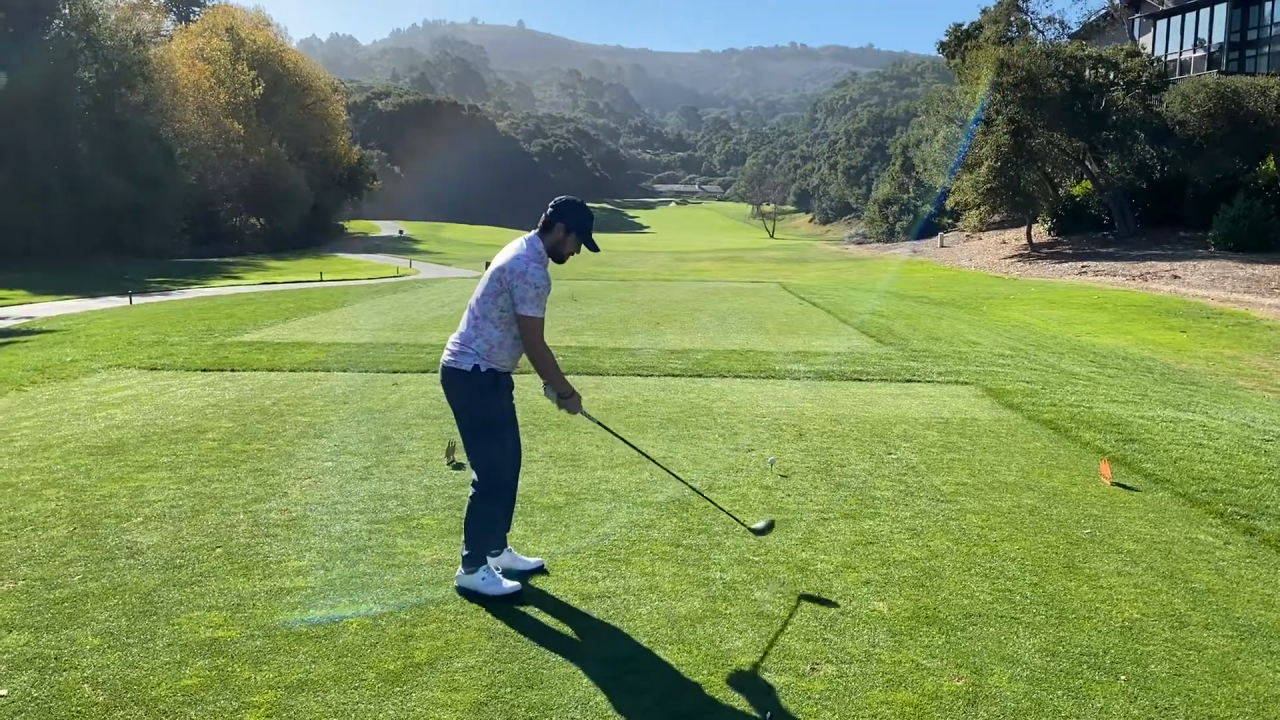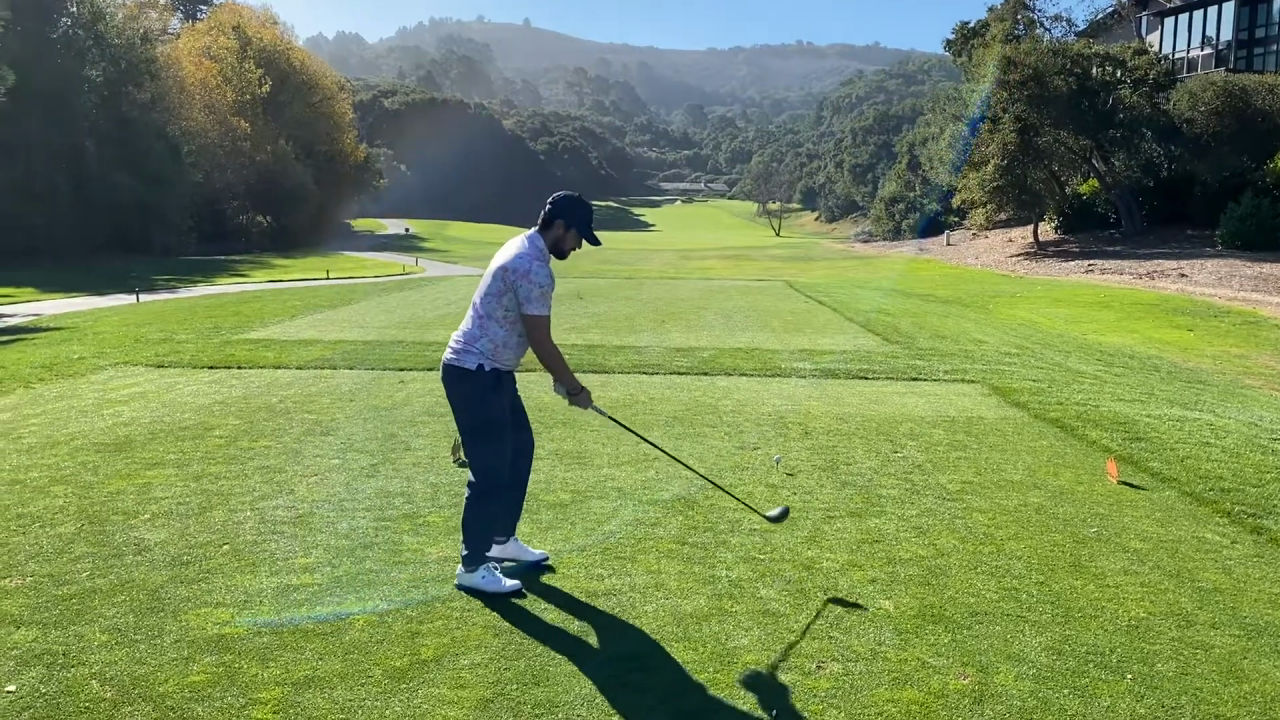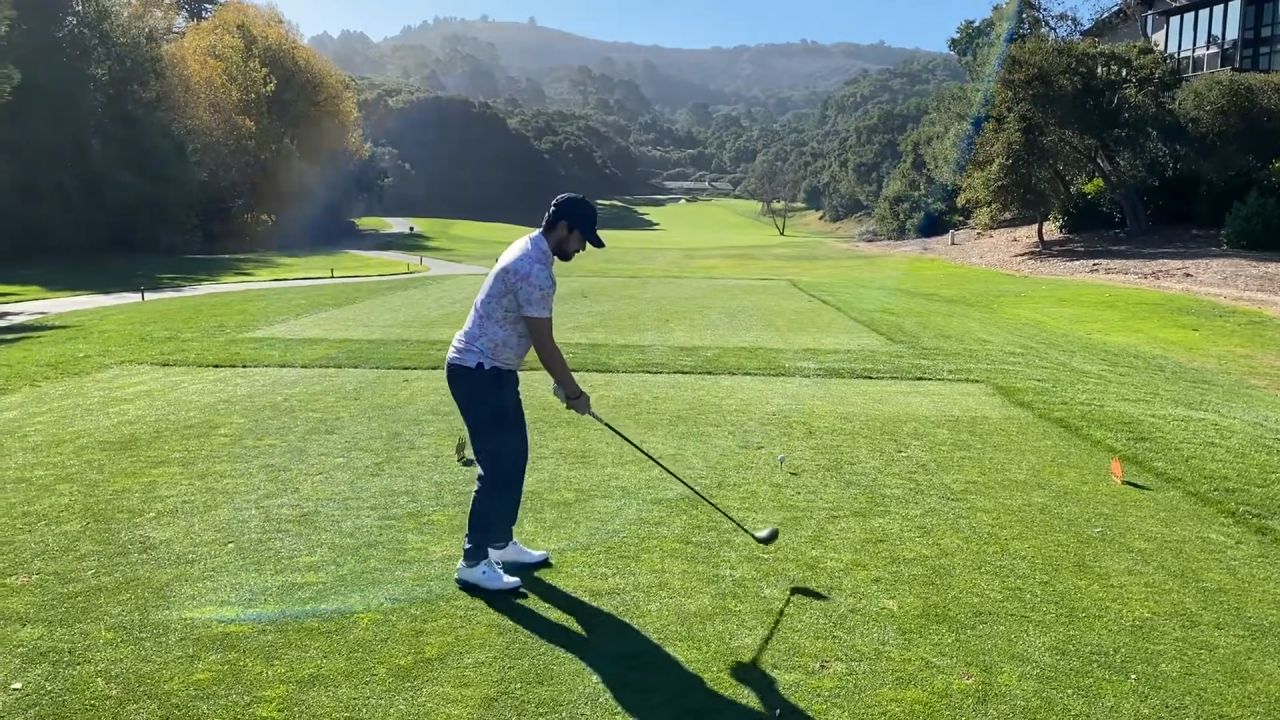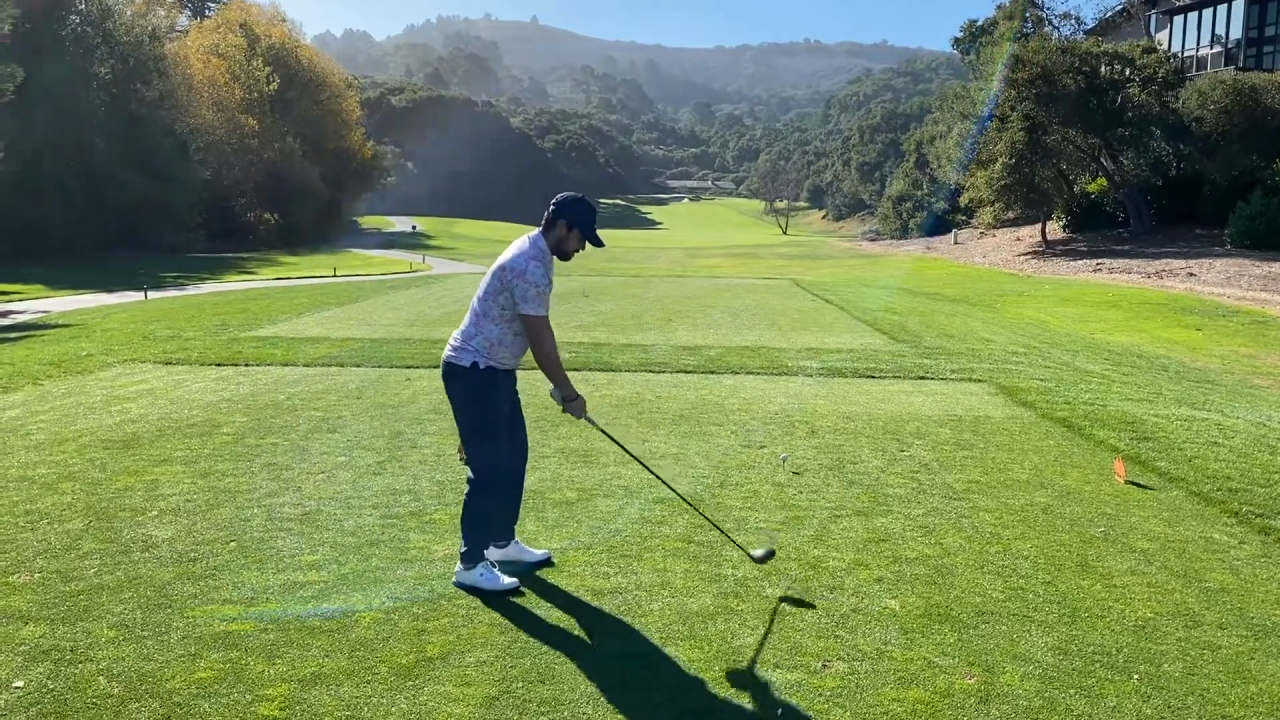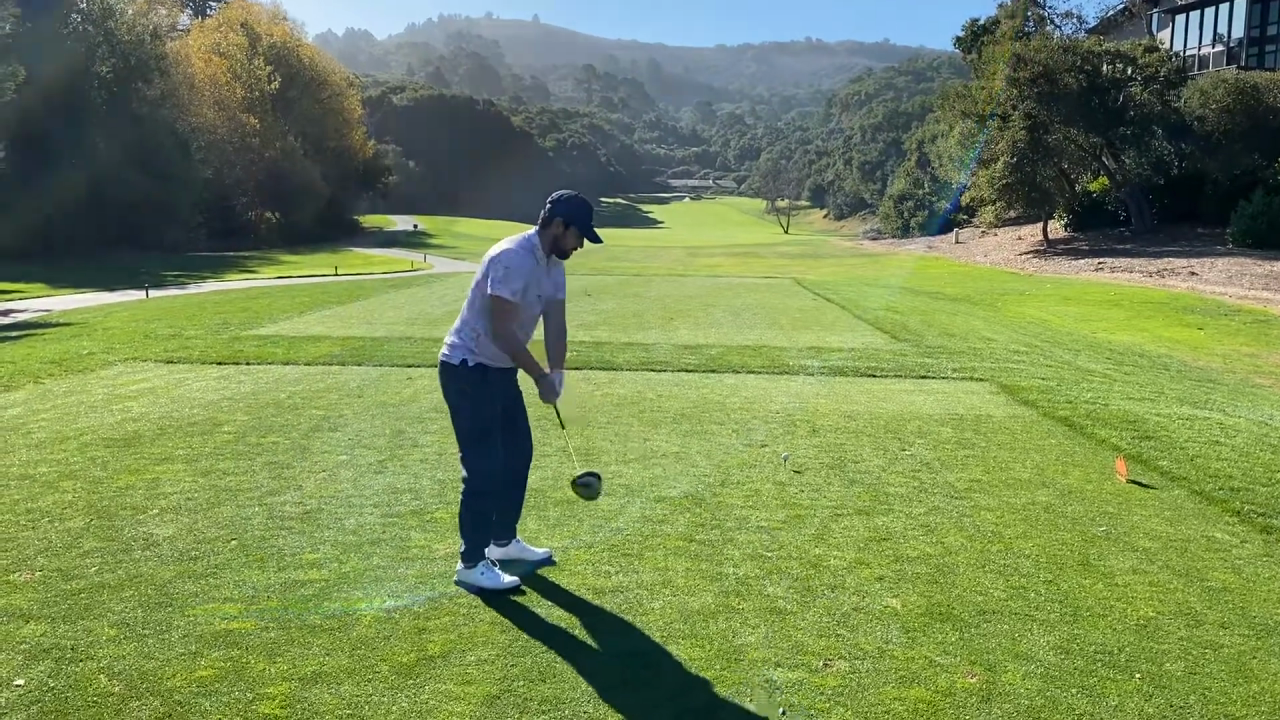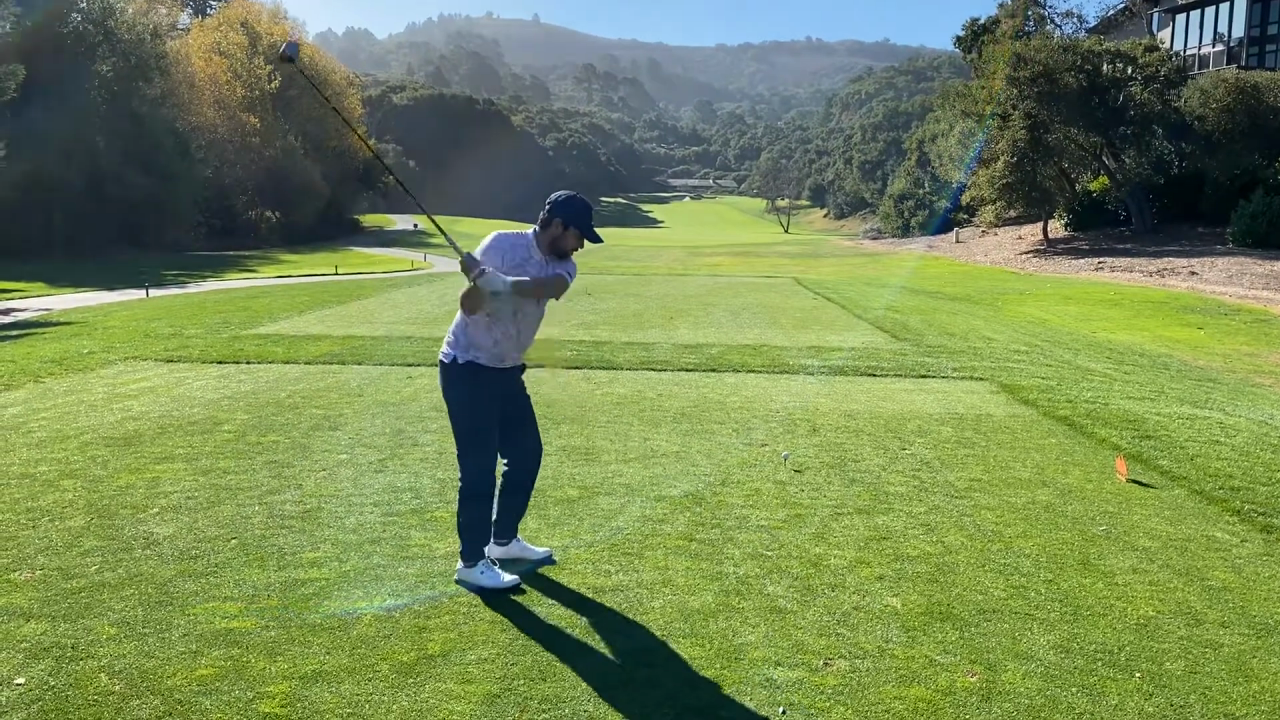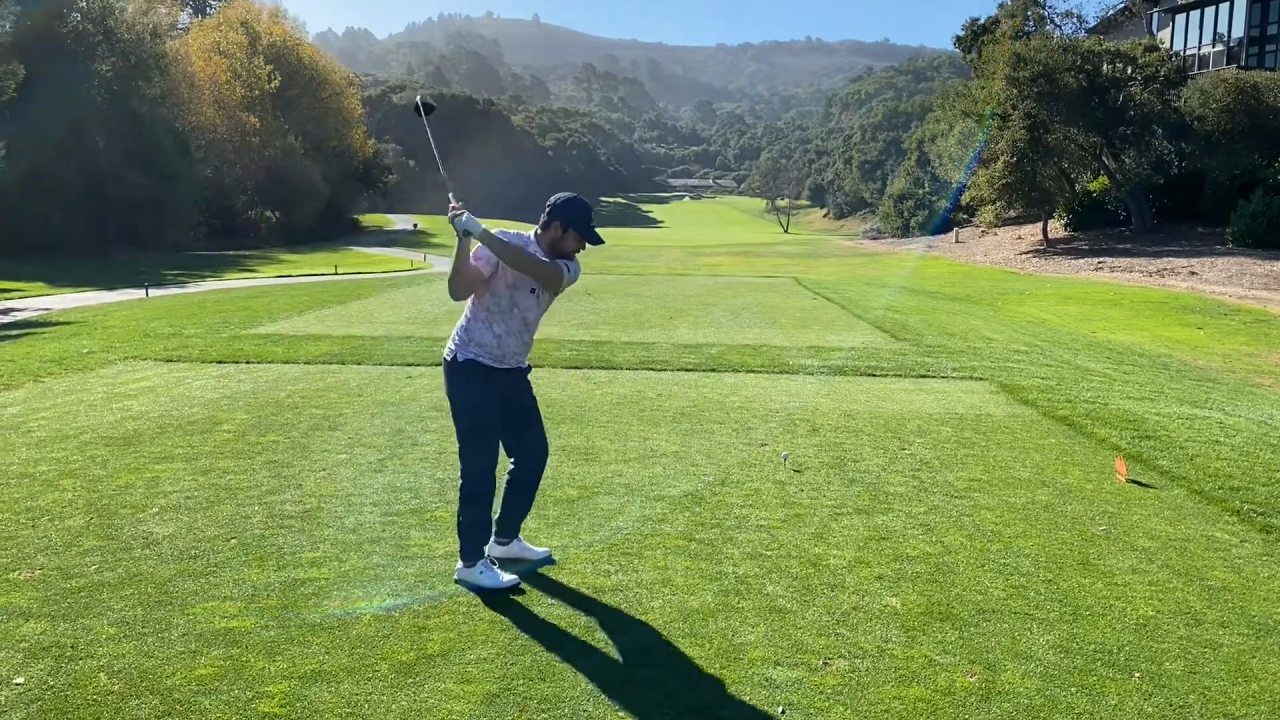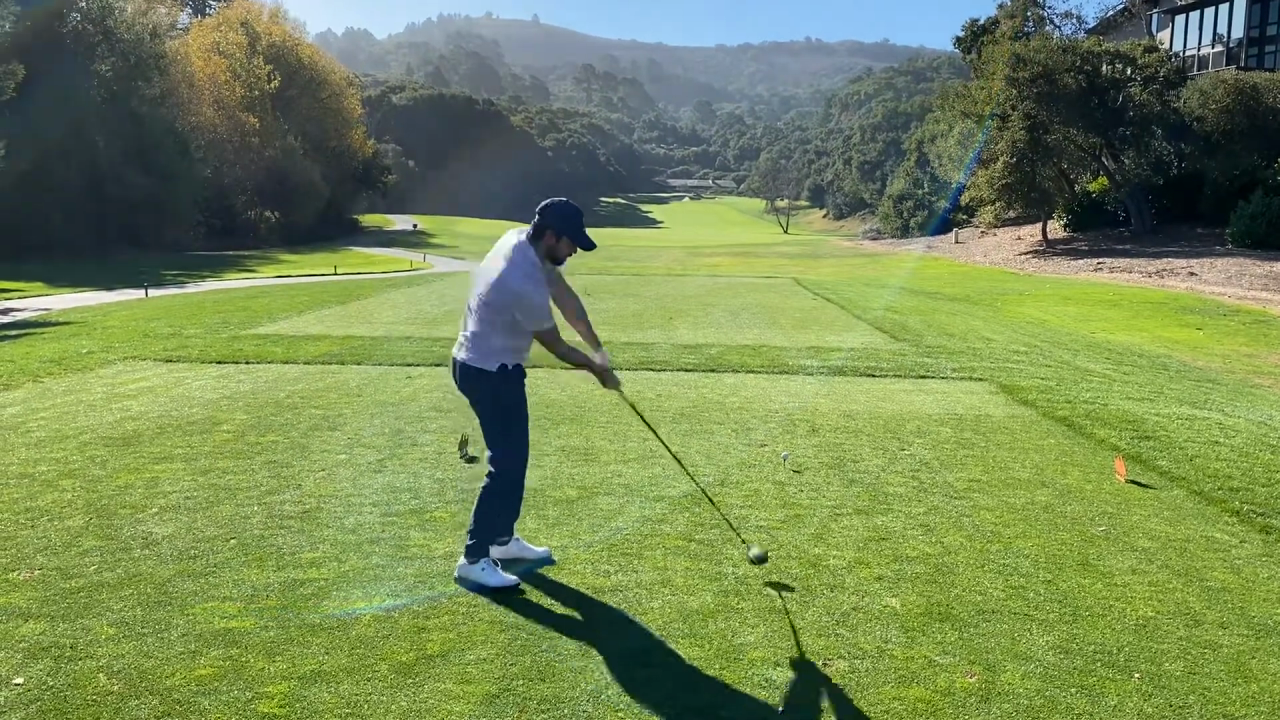
dt=0.3s
person 1, frame 1
left shoulder: (522, 253)
right shoulder: (530, 270)
left elbow: (523, 338)
right elbow: (534, 344)
left wrist: (553, 382)
right wrist: (565, 391)
left hip: (485, 373)
right hip: (473, 375)
left knee: (507, 463)
right knee: (492, 472)
left ankle: (495, 550)
right ankle: (473, 566)
person 1, frame 2
left shoulder: (523, 250)
right shoulder: (534, 269)
left elbow: (530, 336)
right elbow: (541, 342)
left wrist: (561, 379)
right wrist: (574, 388)
left hip: (487, 370)
right hip: (475, 373)
left knee: (518, 451)
right knee: (490, 470)
left ankle: (501, 538)
right ankle: (472, 565)
person 1, frame 3
left shoulder: (528, 251)
right shoulder: (534, 271)
left elbow: (537, 338)
right elbow: (544, 344)
left wrist: (563, 382)
right wrist: (575, 392)
left hip: (493, 370)
right hip: (477, 371)
left knee: (514, 456)
right knee: (498, 466)
left ankle: (499, 542)
right ankle: (473, 560)
person 1, frame 4
left shoulder: (533, 255)
right shoulder: (530, 268)
left elbow: (543, 331)
right elbow: (538, 343)
left wrist: (560, 385)
right wrist: (570, 395)
left hip: (493, 370)
right hip: (472, 370)
left knee: (513, 456)
right knee: (489, 467)
left ankle: (500, 542)
right ankle: (470, 563)
person 1, frame 5
left shoulder: (554, 268)
right shoulder: (511, 256)
left elbow: (555, 324)
right elbow: (497, 327)
left wrist: (555, 373)
right wrist: (538, 375)
left hip: (501, 369)
right hip: (468, 368)
left knee: (518, 454)
right knee: (484, 465)
left ankle: (503, 540)
right ankle: (472, 561)
person 1, frame 6
left shoulder: (563, 268)
right shoulder: (502, 244)
left elbow: (545, 288)
right elbow: (468, 305)
left wrist: (504, 284)
right wrist: (476, 282)
left hip: (506, 371)
right hip: (466, 367)
left knee: (527, 454)
right knee: (479, 466)
left ankle: (504, 539)
right ankle: (471, 561)
person 1, frame 7
left shoulder: (566, 266)
right shoulder: (499, 242)
left elbow: (532, 269)
right elbow: (459, 292)
left wrist: (480, 232)
right wrist: (466, 241)
left hip: (511, 371)
right hip: (470, 368)
left knee: (533, 453)
right knee: (480, 463)
left ankle: (504, 538)
right ankle: (471, 561)
person 1, frame 8
left shoulder: (518, 239)
right shoulder: (522, 282)
left elbow: (565, 296)
right elbow: (554, 345)
left wrist: (597, 347)
right wrist: (597, 369)
left hip: (481, 366)
right hip: (491, 373)
left knee: (513, 455)
right knee: (508, 462)
left ankle: (501, 538)
right ankle: (474, 558)
